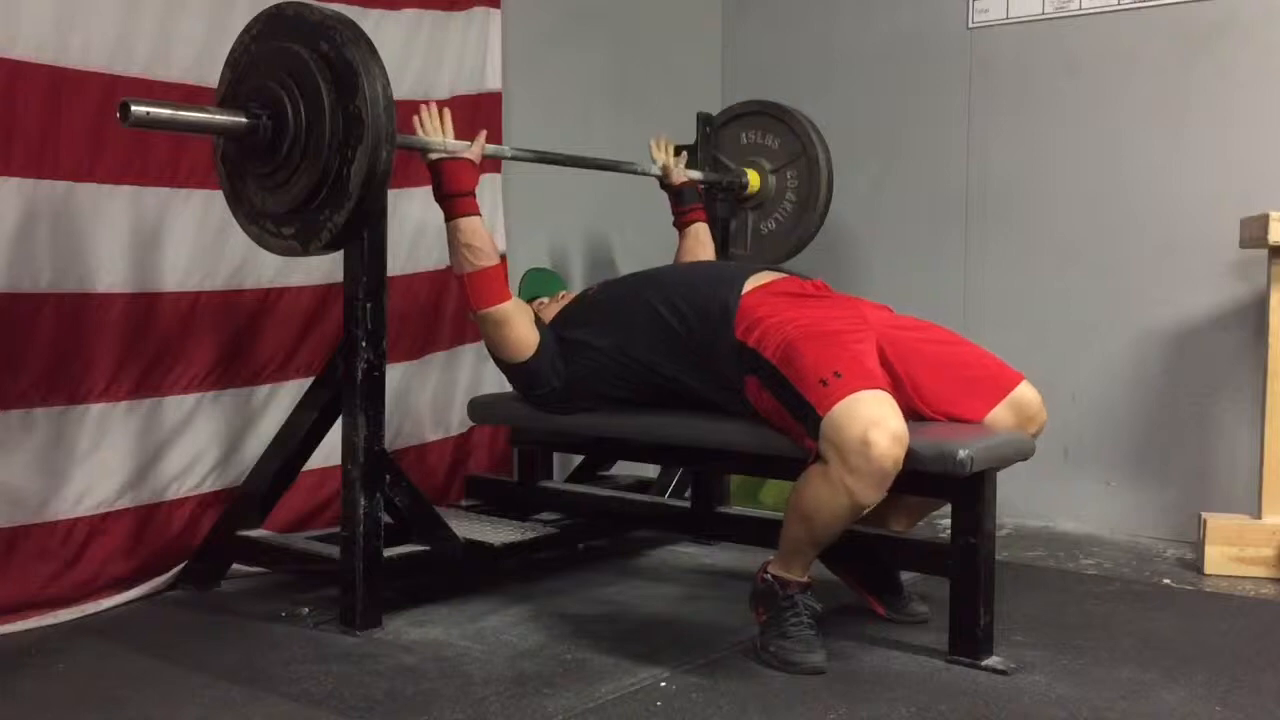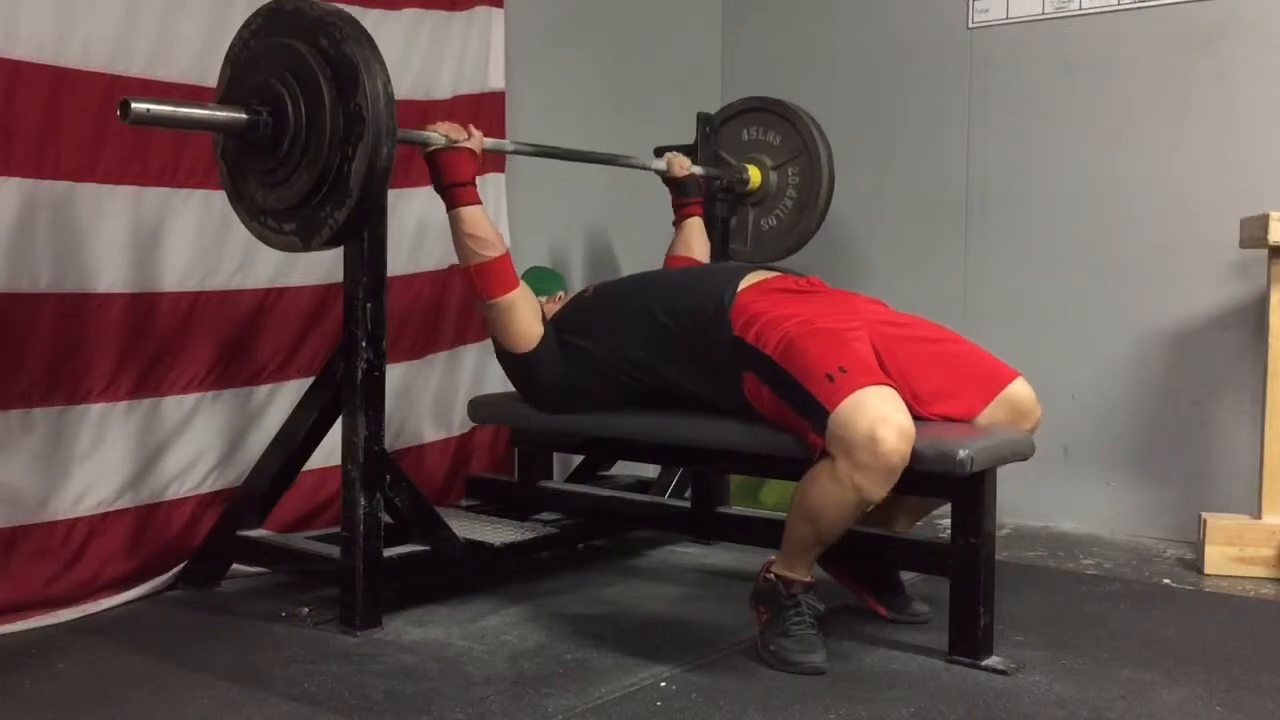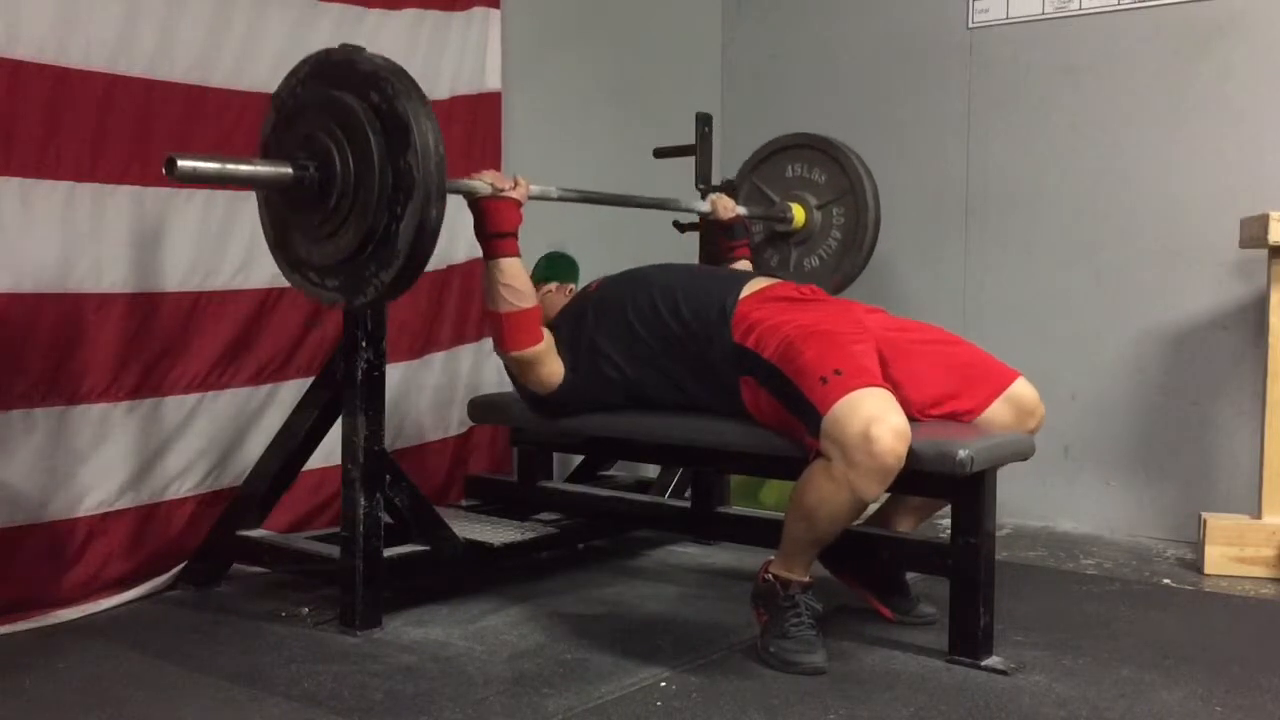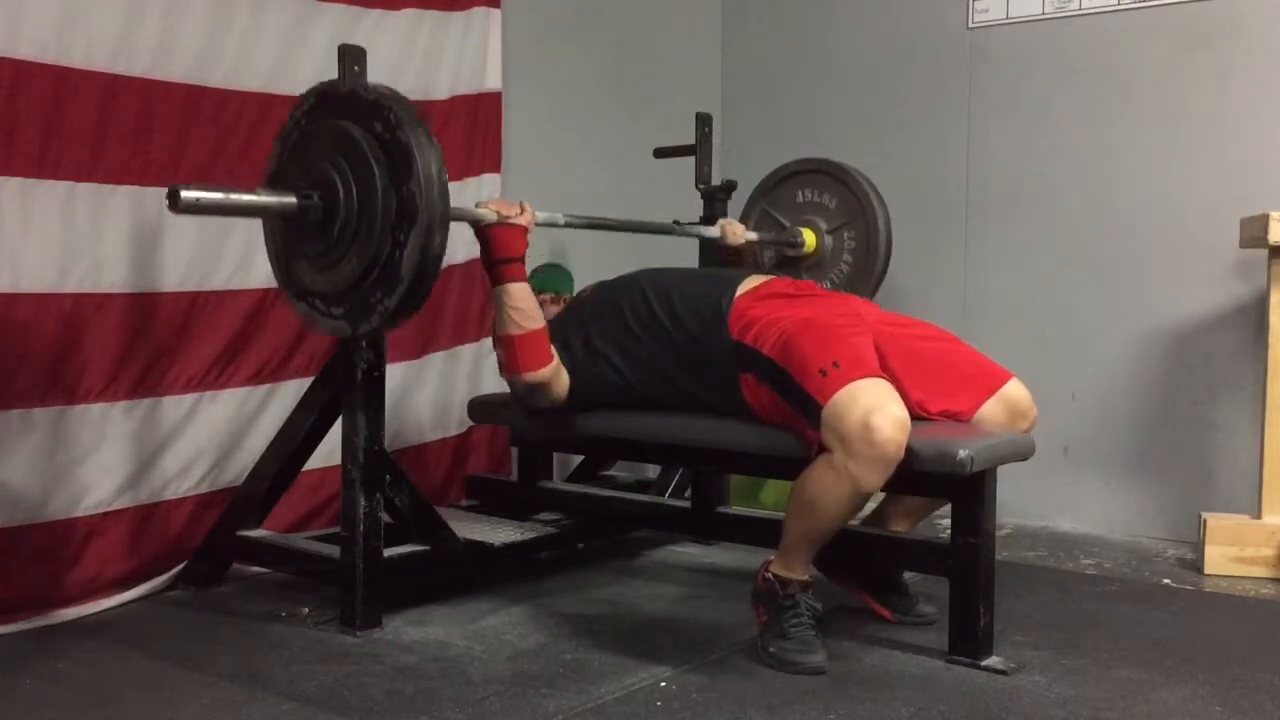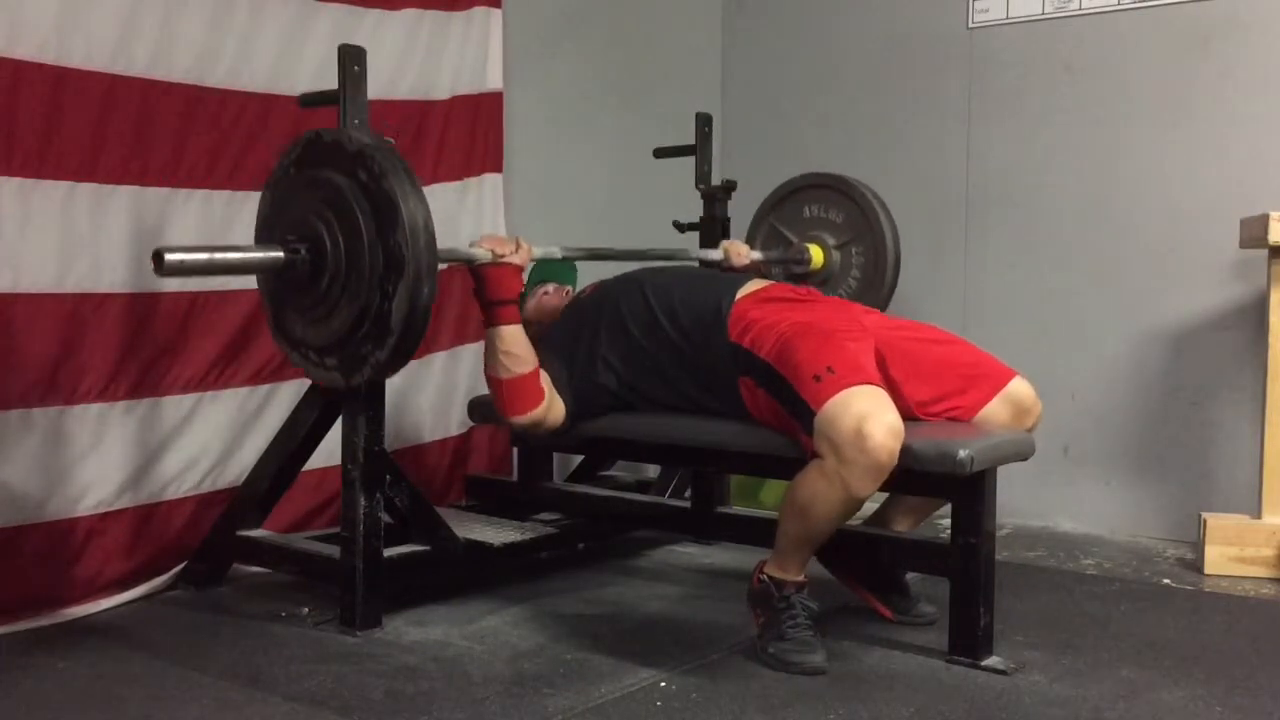
dt=1s
person 1, frame 1
left shoulder: (608, 318)
right shoulder: (556, 367)
left elbow: (694, 285)
right elbow: (487, 291)
left wrist: (683, 193)
right wrist: (455, 182)
left knee: (1019, 414)
right knee: (873, 445)
left ankle: (864, 545)
right ankle: (783, 585)
person 1, frame 2
left shoulder: (613, 322)
right shoulder: (556, 370)
left elbow: (689, 274)
right elbow: (496, 285)
left wrist: (687, 194)
right wrist: (456, 181)
left knee: (1014, 410)
right knee: (881, 439)
left ankle: (867, 551)
right ankle: (785, 586)
person 1, frame 3
left shoulder: (614, 315)
right shoulder: (563, 356)
right elbow: (520, 348)
left wrist: (732, 234)
right wrist: (499, 229)
left knee: (1017, 411)
right knee: (876, 440)
left ankle: (869, 554)
right ankle: (784, 586)
person 1, frame 4
left shoulder: (602, 320)
right shoulder: (564, 356)
right elbow: (530, 371)
right wrist: (506, 258)
left knee: (1010, 411)
right knee: (877, 432)
left ankle: (869, 551)
right ankle: (784, 585)
person 1, frame 5
left shoulder: (611, 314)
right shoulder: (557, 350)
right elbow: (526, 411)
left wrist: (743, 268)
right wrist: (499, 291)
left knee: (1014, 409)
right knee: (868, 441)
left ankle: (871, 550)
right ankle: (780, 585)
